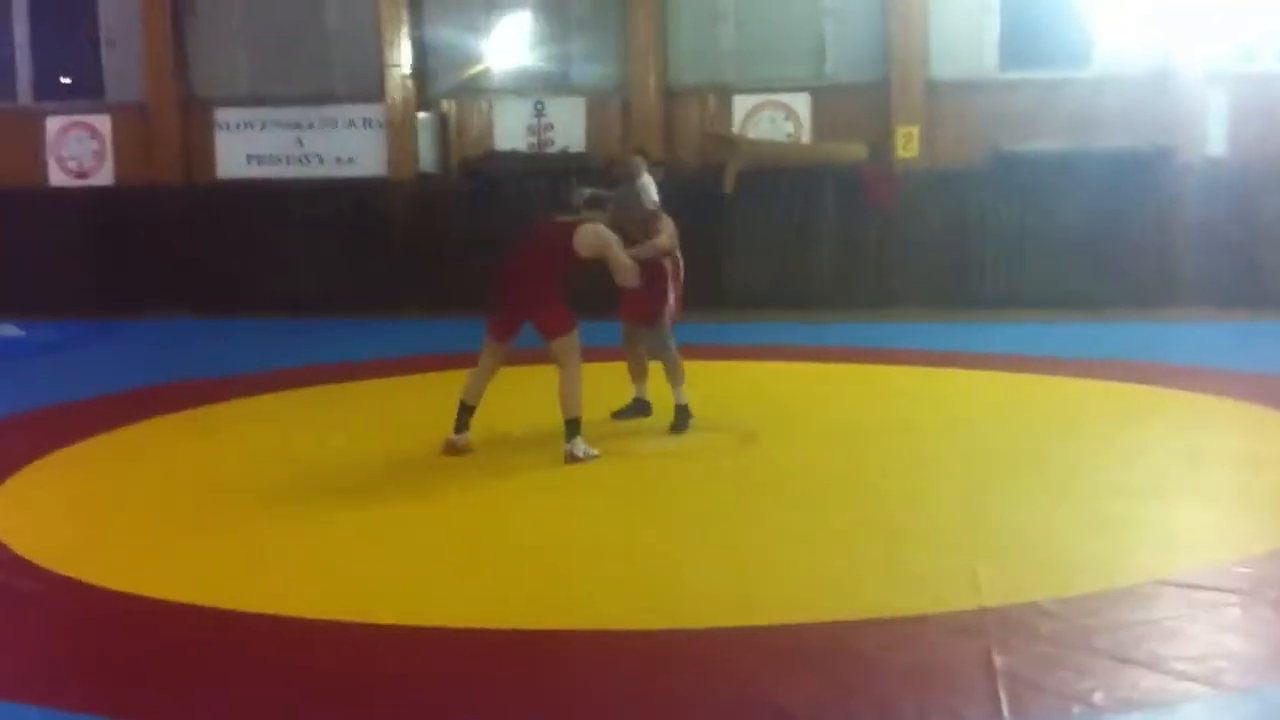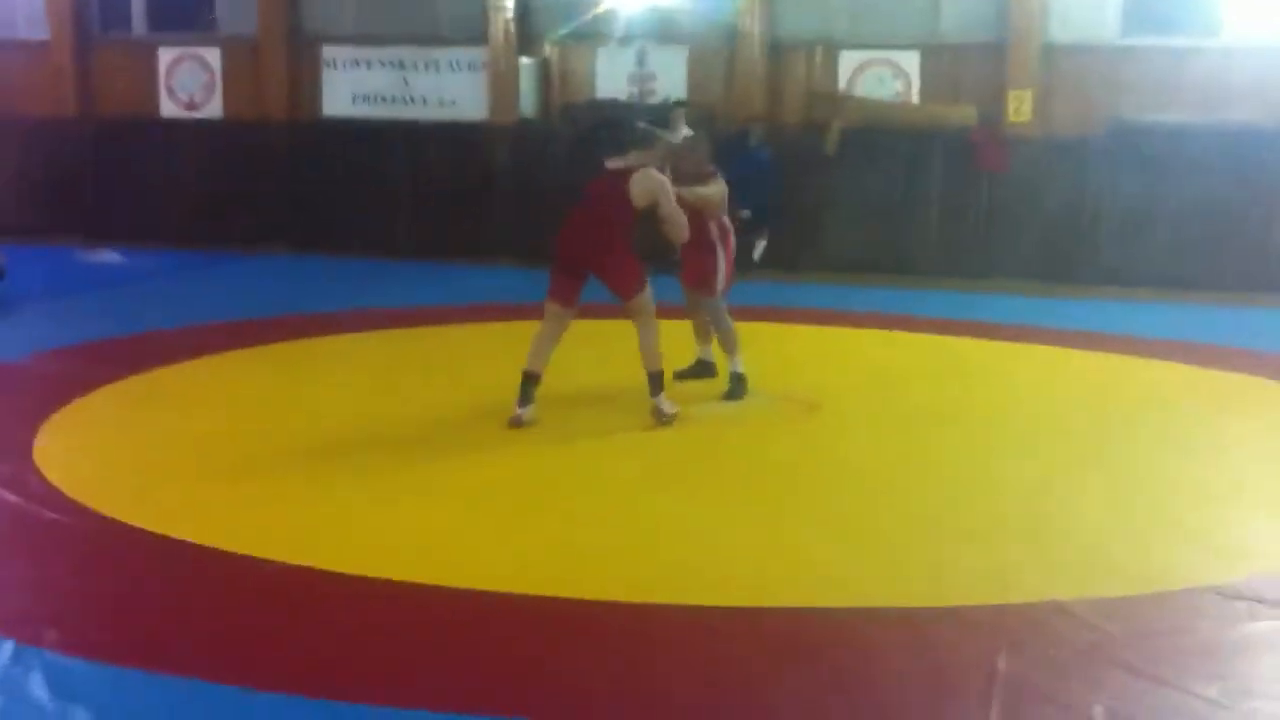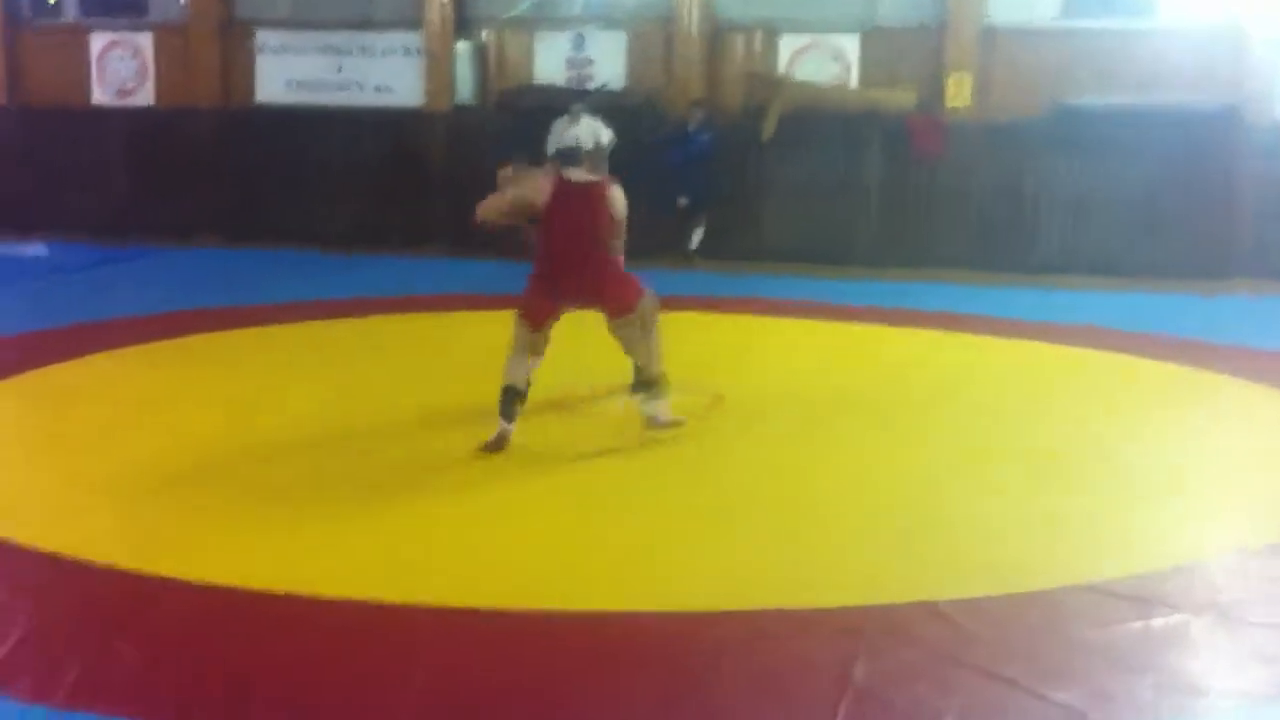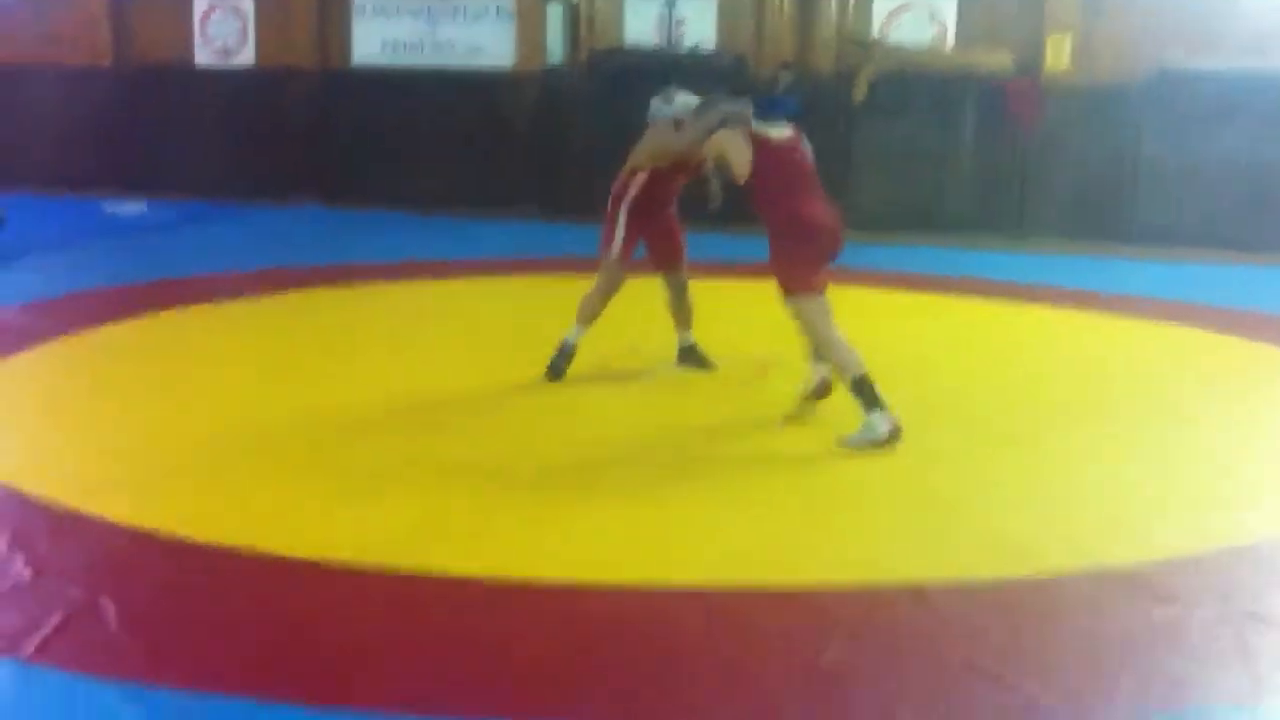
dt=0.7s
person 1, frame 1
left shoulder: (554, 223)
right shoulder: (602, 235)
right elbow: (629, 280)
right wrist: (622, 258)
left hip: (510, 282)
right hip: (543, 291)
left knee: (489, 361)
right knee: (570, 363)
left ankle: (459, 434)
right ankle: (574, 443)
person 1, frame 2
left shoulder: (604, 168)
right shoulder: (655, 180)
right elbow: (680, 235)
right wrist: (664, 209)
left hip: (570, 244)
right hip: (610, 248)
left knee: (551, 326)
right knee: (645, 317)
left ankle: (523, 406)
right ankle: (658, 399)
person 1, frame 3
left shoulder: (540, 182)
right shoulder: (613, 191)
left elbow: (484, 213)
left wrist: (511, 188)
left hip: (554, 274)
right hip: (597, 272)
left knee: (525, 346)
right knee: (647, 317)
left ankle: (504, 426)
right ankle: (653, 402)
person 1, frame 4
left shoulder: (729, 138)
right shoulder: (793, 136)
left elbow: (698, 154)
left hip: (793, 233)
right hip: (824, 225)
left knee: (822, 332)
right knee: (801, 299)
left ankle: (879, 418)
right ankle: (820, 373)
person 2, frame 1
left shoulder: (658, 222)
right shoulder: (627, 216)
left elbow: (663, 244)
left wrist: (629, 252)
left hip: (664, 280)
right hip: (642, 279)
left knee: (662, 342)
right knee: (632, 341)
left ankle: (682, 405)
right ankle: (641, 400)
person 2, frame 2
left shoulder: (714, 186)
right shoulder: (685, 177)
left elbow: (697, 196)
left wrist: (672, 190)
left hip: (715, 246)
right hip: (693, 243)
left knee: (715, 308)
right knee: (694, 303)
left ankle: (738, 375)
right ankle: (705, 361)
person 2, frame 3
left shoulder: (611, 192)
right shoulder: (559, 183)
left hip: (602, 256)
right hip: (568, 253)
left knee: (618, 320)
right knee: (535, 310)
left ankle: (642, 366)
right ankle: (521, 381)
person 2, frame 4
left shoulder: (694, 145)
right shoulder: (663, 135)
right elbow: (681, 148)
left hip: (661, 208)
right hip: (629, 206)
left knee: (679, 280)
right knee: (611, 280)
left ankle: (686, 346)
right ankle: (568, 346)
